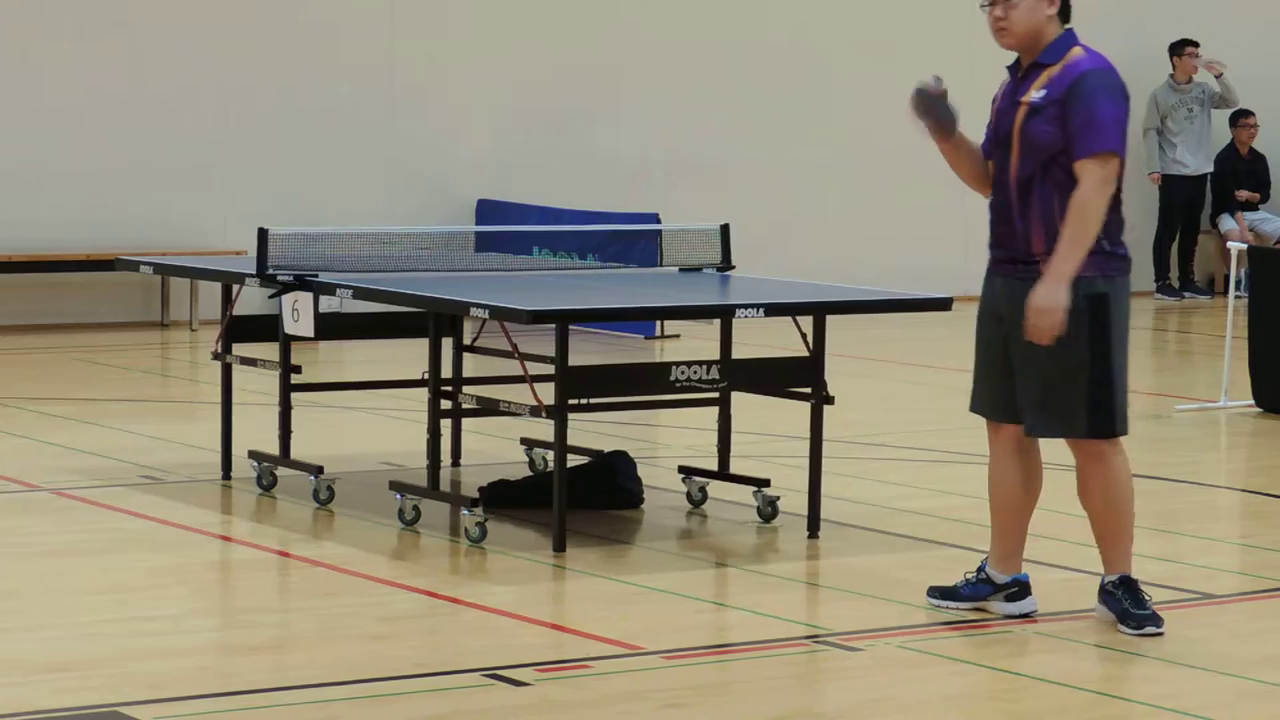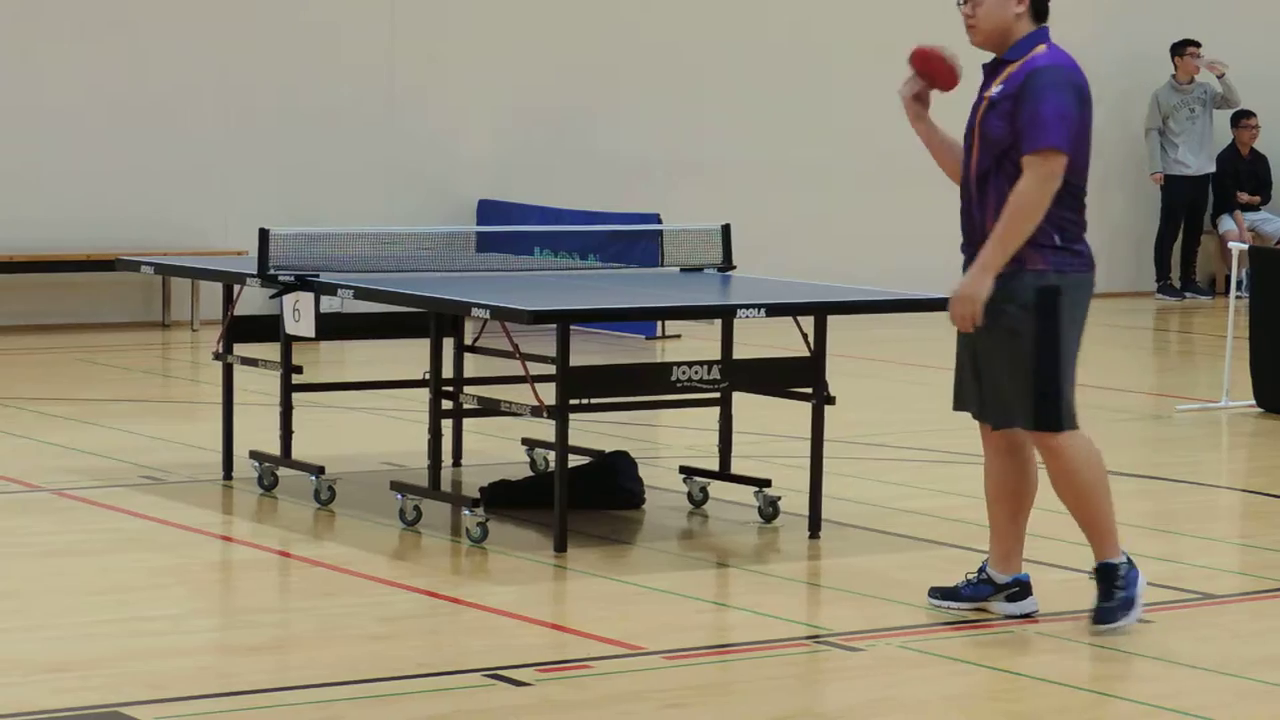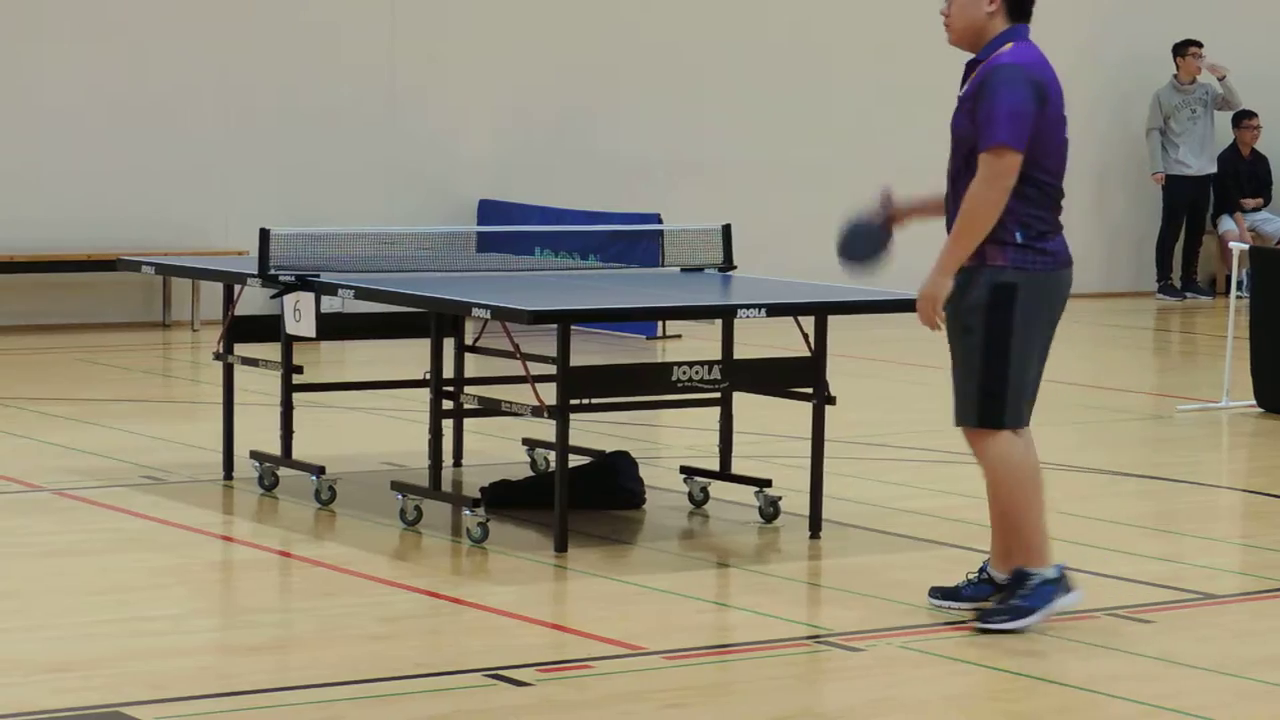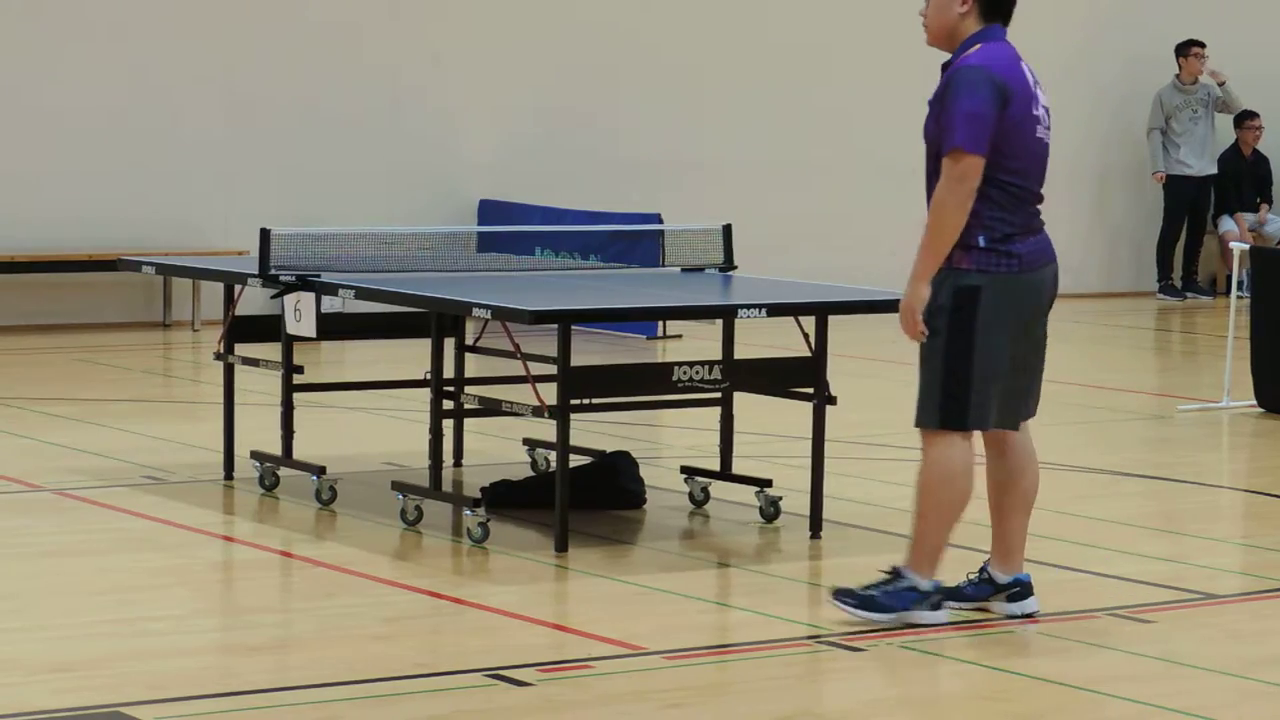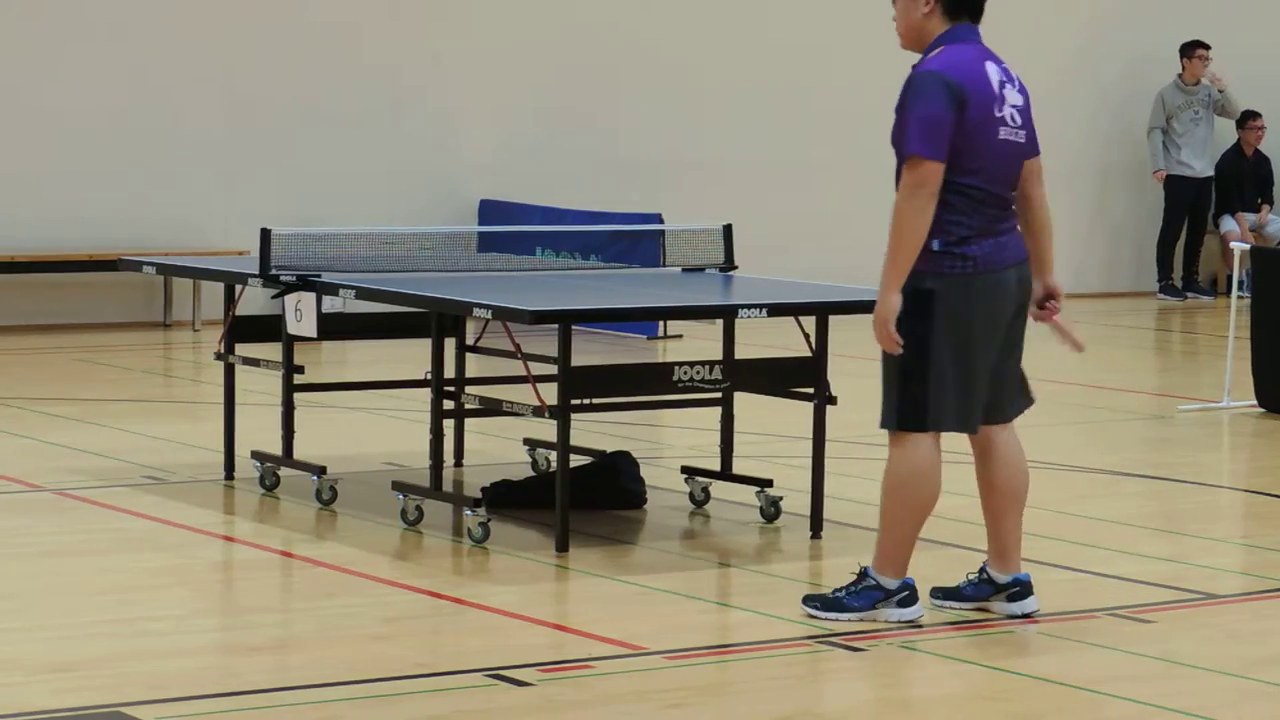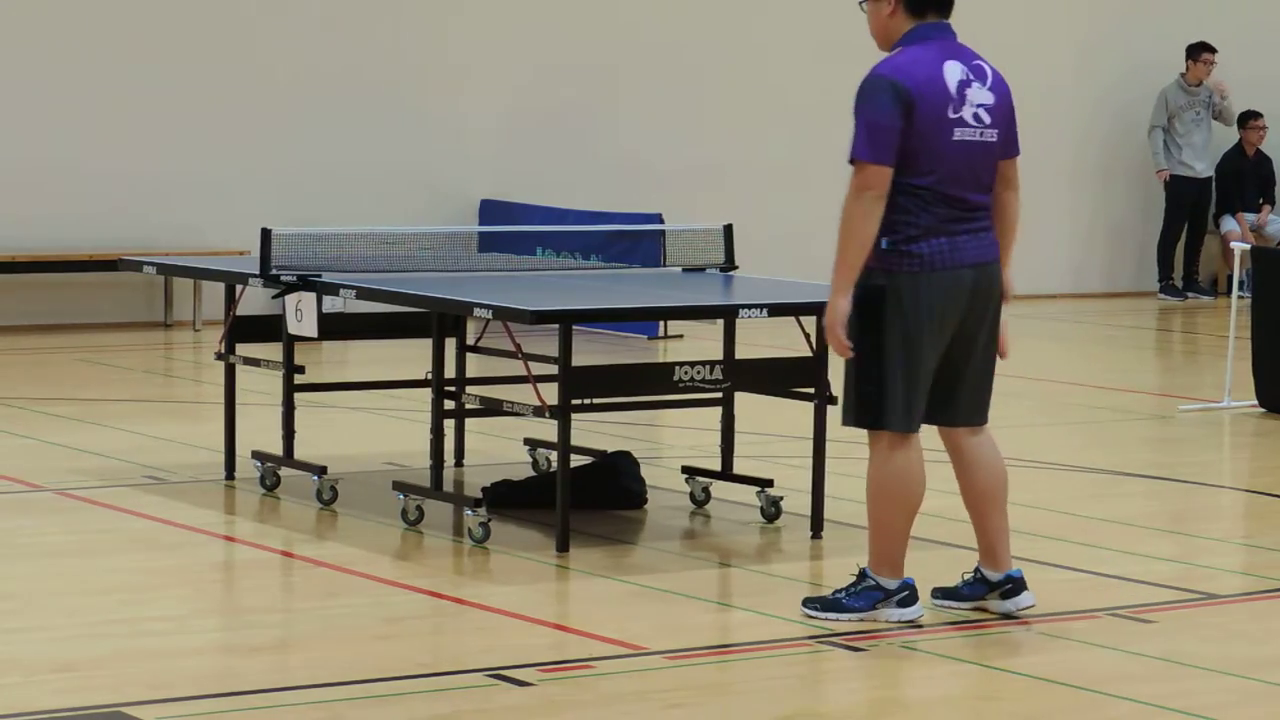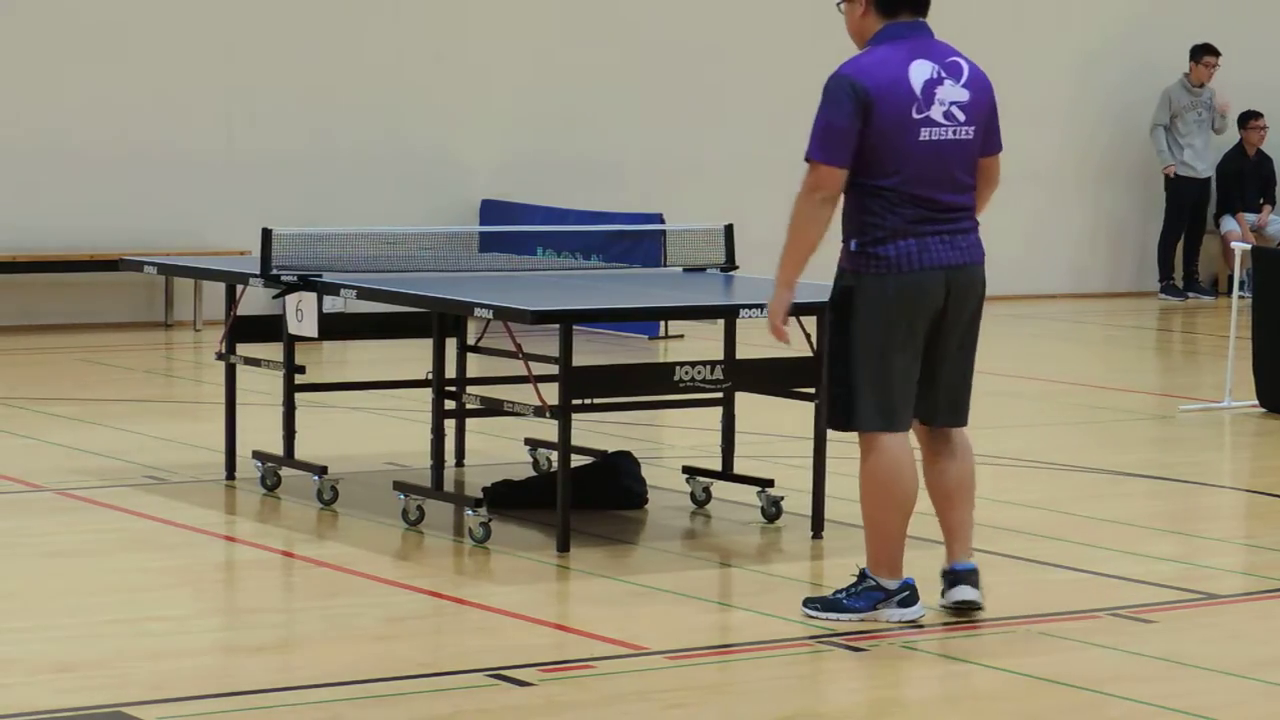
dt=0.2s
person 1, frame 1
left shoulder: (1090, 78)
right shoulder: (1013, 87)
left elbow: (1095, 184)
right elbow: (989, 179)
left wrist: (1057, 279)
right wrist: (945, 134)
left hip: (1075, 287)
right hip: (1006, 280)
left knee: (1093, 440)
right knee: (1007, 429)
left ankle: (1119, 581)
right ankle: (1004, 576)
person 1, frame 2
left shoulder: (1049, 73)
right shoulder: (999, 79)
left elbow: (1040, 181)
left wrist: (982, 270)
right wrist: (919, 119)
left hip: (1039, 280)
right hip: (998, 281)
left knee: (1049, 429)
right knee: (999, 428)
left ankle: (1114, 564)
right ankle: (1004, 576)
person 1, frame 3
left shoulder: (1012, 70)
right shoulder: (996, 72)
left elbow: (996, 182)
left wrist: (943, 270)
right wrist: (918, 207)
left hip: (1009, 273)
right hip: (1001, 273)
left knee: (991, 426)
right knee: (998, 427)
left ankle: (1039, 572)
right ankle: (1006, 573)
person 1, frame 4
left shoulder: (974, 71)
right shoulder: (1013, 70)
left elbow: (961, 185)
left wrist: (920, 280)
left hip: (983, 274)
right hip: (1025, 266)
left knee: (947, 428)
right knee: (1005, 424)
left ankle: (917, 581)
right ankle: (1008, 578)
person 1, frame 5
left shoulder: (935, 76)
right shoulder: (1003, 76)
left elbow: (920, 190)
right elbow: (1029, 185)
left wrist: (890, 288)
right wrist: (1042, 271)
left hip: (948, 276)
right hip: (1001, 269)
left knee: (915, 430)
right knee: (992, 425)
left ankle: (888, 583)
right ankle: (1007, 577)
person 1, frame 6
left shoulder: (891, 77)
right shoulder: (988, 76)
left elbow: (869, 191)
right elbow: (1007, 186)
left wrist: (841, 291)
right wrist: (1001, 267)
left hip: (909, 274)
right hip: (975, 269)
left knee: (892, 431)
right knee: (966, 426)
left ankle: (887, 584)
right ankle: (1000, 574)
person 1, frame 7
left shoulder: (857, 78)
right shoulder: (972, 75)
left elbow: (822, 190)
right elbow: (988, 178)
left wrist: (784, 284)
left hip: (885, 273)
right hip: (962, 268)
left knee: (882, 430)
right knee: (942, 424)
left ankle: (888, 585)
right ankle: (962, 567)
person 2, frame 1
left shoulder: (1203, 91)
right shoulder: (1160, 94)
left elbow: (1232, 102)
right elbow: (1150, 132)
left wrist: (1219, 76)
right wrist: (1153, 167)
left hip: (1199, 171)
right hip: (1173, 172)
left knee: (1191, 230)
right knee: (1168, 228)
left ankle: (1187, 281)
right ankle: (1162, 283)
person 2, frame 2
left shoulder: (1205, 91)
right shoulder: (1162, 95)
left elbow: (1234, 103)
right elbow: (1152, 132)
left wrist: (1221, 76)
right wrist: (1156, 167)
left hip: (1202, 172)
right hip: (1175, 173)
left knee: (1194, 230)
right knee: (1170, 229)
left ankle: (1188, 281)
right ankle: (1163, 283)
person 2, frame 3
left shoulder: (1207, 91)
right shoulder: (1163, 95)
left elbow: (1235, 105)
right elbow: (1153, 132)
left wrist: (1222, 78)
right wrist: (1157, 168)
left hip: (1203, 172)
right hip: (1176, 173)
left knee: (1196, 230)
right knee: (1171, 229)
left ankle: (1189, 281)
right ankle: (1164, 283)
person 2, frame 4
left shoulder: (1208, 92)
right shoulder: (1165, 94)
left elbow: (1235, 109)
right elbow: (1154, 132)
left wrist: (1222, 83)
right wrist: (1158, 167)
left hip: (1204, 172)
right hip: (1177, 173)
left knee: (1197, 230)
right knee: (1172, 229)
left ankle: (1190, 281)
right ankle: (1164, 283)
person 2, frame 5
left shoulder: (1209, 93)
right shoulder: (1166, 94)
left elbow: (1234, 114)
right elbow: (1155, 131)
left wrist: (1222, 90)
right wrist: (1158, 165)
left hip: (1204, 173)
right hip: (1178, 173)
left knee: (1198, 230)
right knee: (1172, 229)
left ankle: (1190, 281)
right ankle: (1165, 283)
person 2, frame 6
left shoulder: (1210, 93)
right shoulder: (1169, 93)
left elbow: (1229, 121)
right elbow: (1156, 129)
left wrist: (1223, 99)
right wrist: (1161, 163)
left hip: (1204, 173)
right hip: (1179, 173)
left knee: (1198, 230)
right knee: (1173, 229)
left ankle: (1191, 281)
right ankle: (1165, 283)
person 2, frame 7
left shoulder: (1210, 95)
right shoulder: (1172, 93)
left elbow: (1219, 130)
right elbow: (1157, 128)
left wrist: (1222, 116)
right wrist: (1167, 160)
left hip: (1204, 173)
right hip: (1180, 173)
left knee: (1197, 230)
right knee: (1173, 229)
left ankle: (1191, 281)
right ankle: (1166, 282)
person 3, frame 1
left shoulder: (1260, 159)
right shoulder: (1224, 159)
right elbow: (1228, 198)
left wrist: (1249, 195)
right wrist: (1244, 230)
left hip: (1253, 211)
right hip: (1227, 212)
right knee: (1233, 236)
right ankle: (1234, 279)
person 3, frame 2
left shoulder: (1261, 159)
right shoulder: (1225, 159)
right elbow: (1228, 199)
left wrist: (1250, 199)
right wrist: (1243, 230)
left hip: (1254, 212)
right hip: (1228, 213)
right knee: (1231, 237)
right ankle: (1234, 279)
person 3, frame 3
left shoulder: (1261, 160)
right shoulder: (1225, 160)
right elbow: (1228, 199)
left wrist: (1254, 202)
right wrist: (1243, 230)
left hip: (1255, 213)
right hip: (1228, 213)
right knee: (1230, 237)
right ankle: (1234, 280)
person 3, frame 4
left shoulder: (1262, 160)
right shoulder: (1227, 160)
right elbow: (1228, 200)
left wrist: (1263, 210)
right wrist: (1244, 230)
left hip: (1256, 213)
right hip: (1229, 214)
right knee: (1230, 237)
right ankle: (1234, 280)
person 3, frame 5
left shoulder: (1264, 160)
right shoulder: (1228, 160)
left elbow: (1268, 194)
right elbow: (1230, 199)
left wrist: (1264, 212)
right wrist: (1245, 230)
left hip: (1256, 213)
right hip: (1230, 214)
right knee: (1232, 237)
right ankle: (1235, 280)
person 3, frame 6
left shoulder: (1265, 161)
right shoulder: (1229, 160)
left elbow: (1269, 195)
right elbow: (1230, 199)
left wrist: (1264, 213)
right wrist: (1245, 230)
left hip: (1257, 213)
right hip: (1231, 214)
right knee: (1232, 237)
right ankle: (1235, 280)
person 3, frame 7
left shoulder: (1266, 161)
right shoulder: (1230, 160)
left elbow: (1270, 195)
right elbow: (1231, 199)
left wrist: (1265, 213)
right wrist: (1246, 230)
left hip: (1259, 213)
right hip: (1232, 214)
right knee: (1232, 237)
right ankle: (1236, 279)
